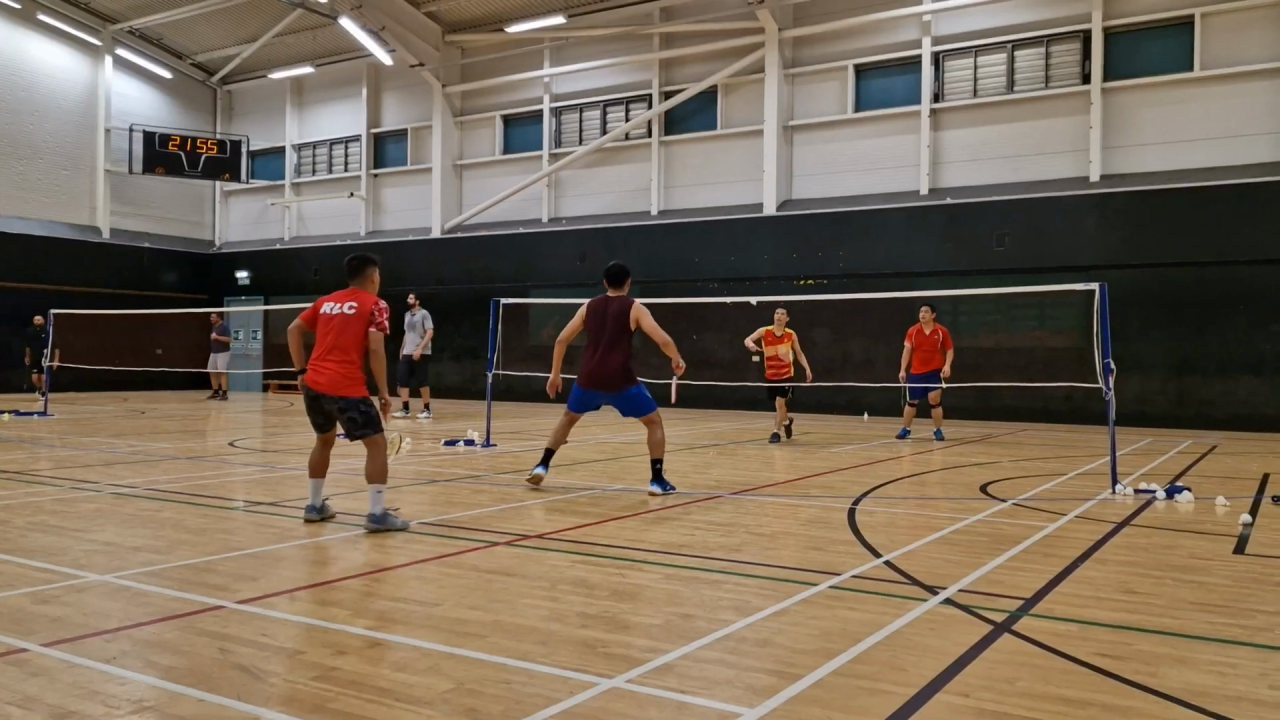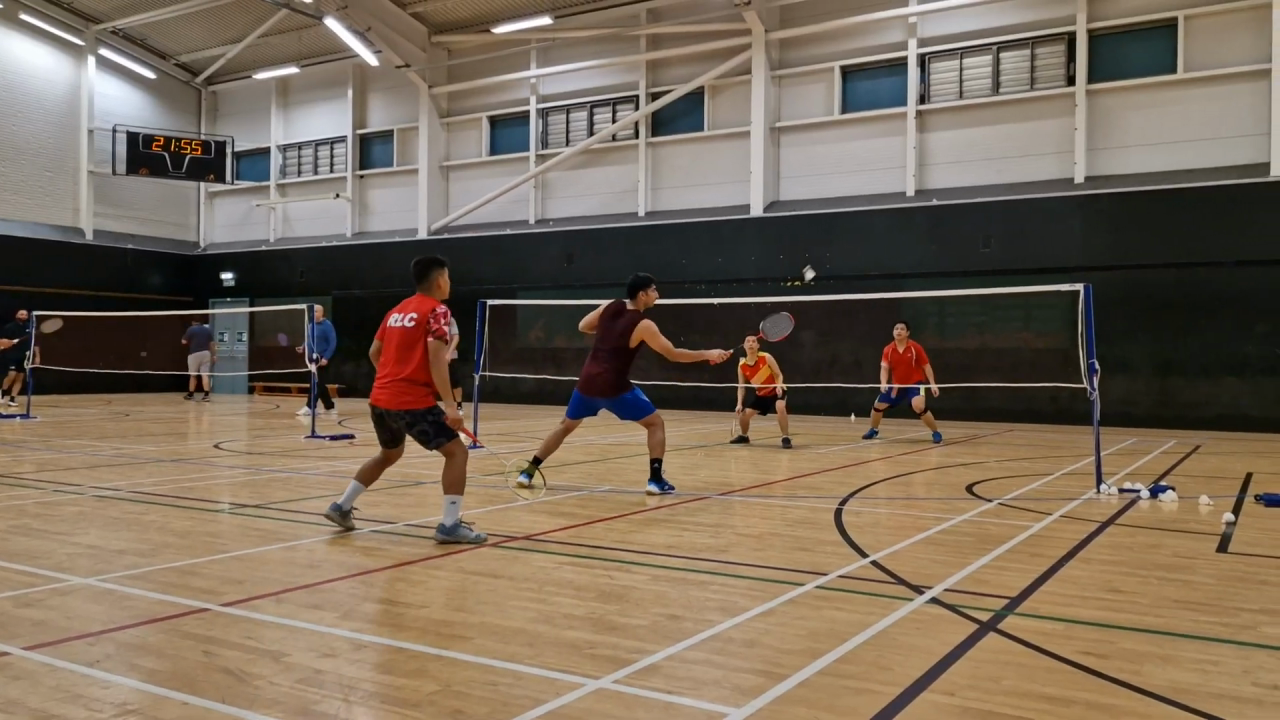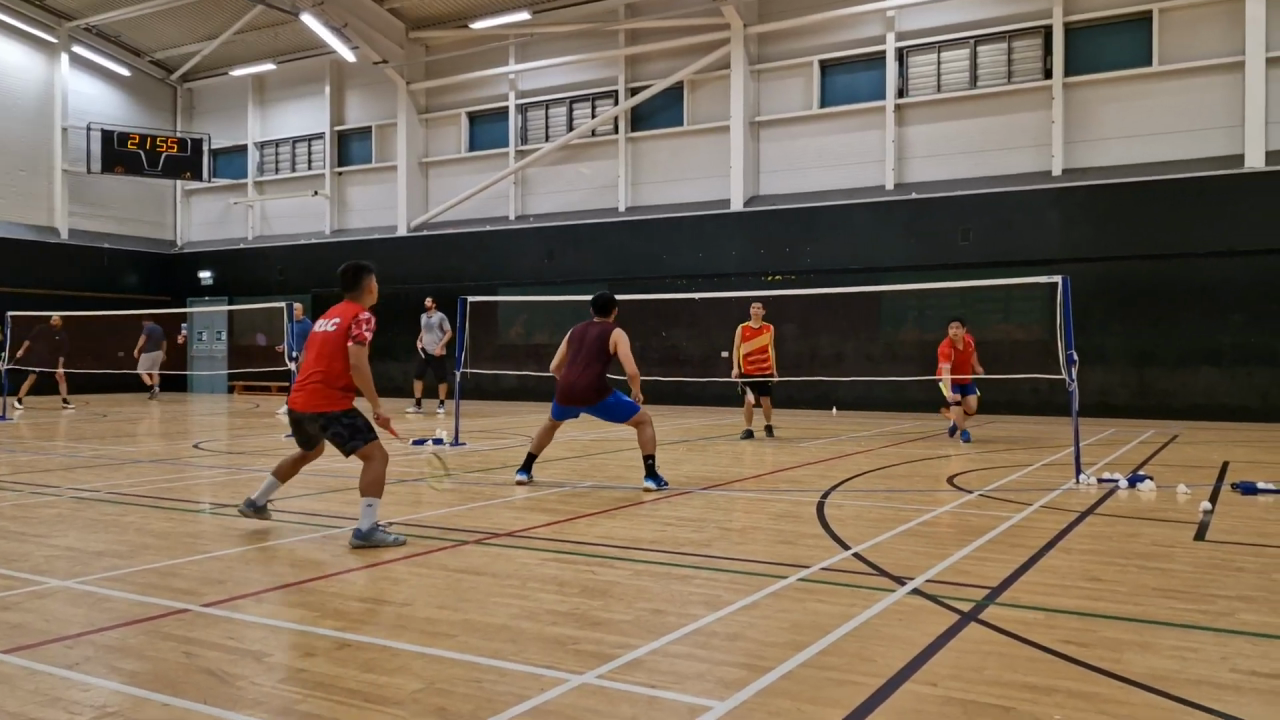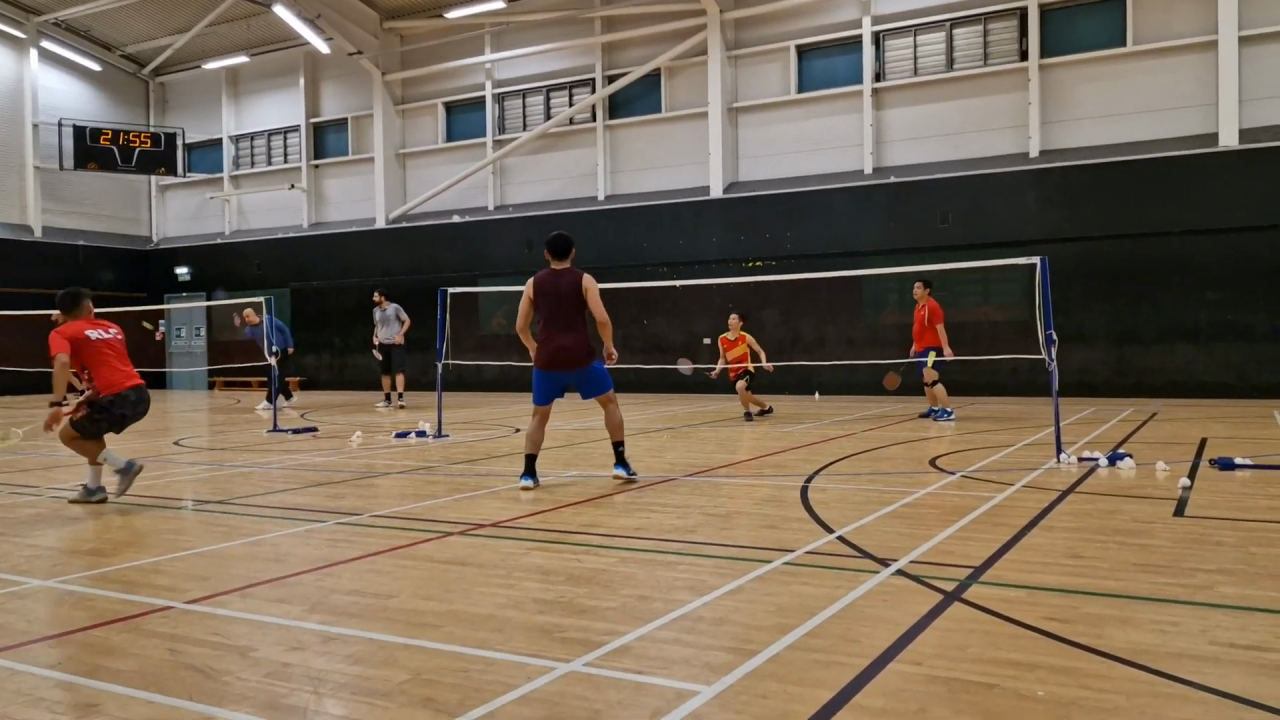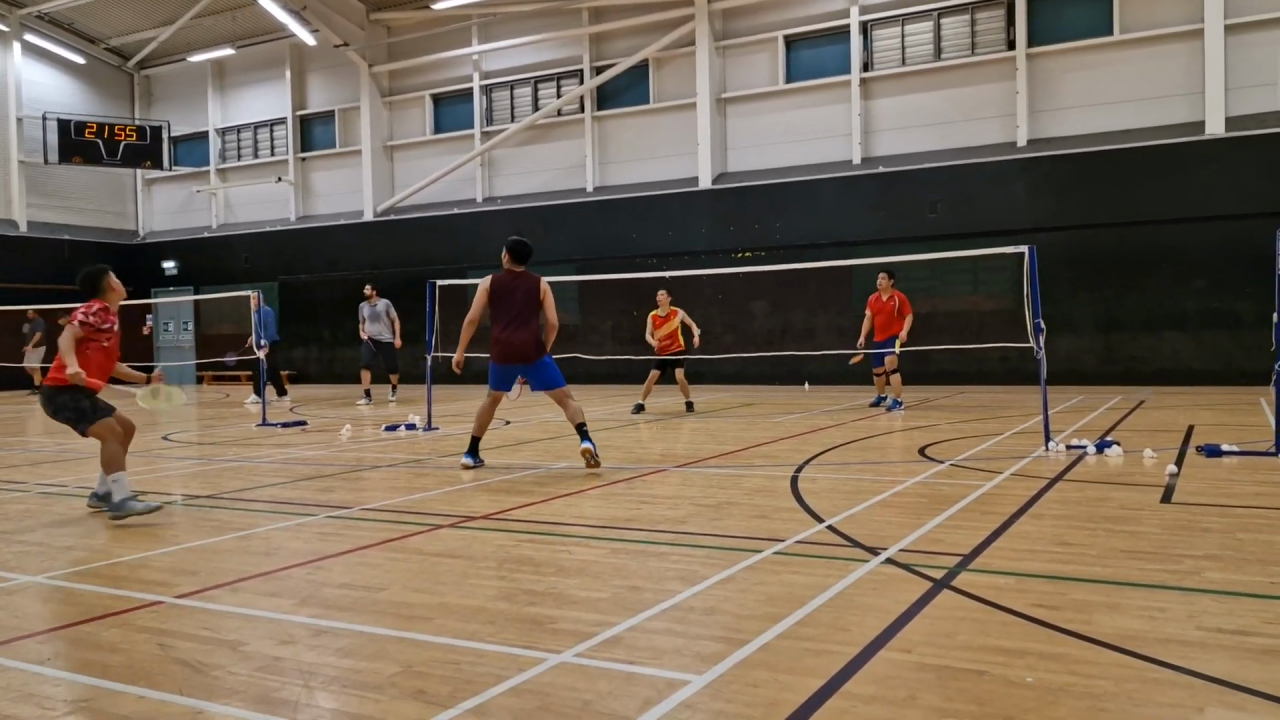
dt=1s
person 1, frame 1
left shoulder: (326, 302)
right shoulder: (375, 305)
left elbow: (293, 331)
right elbow: (376, 350)
left wrist: (302, 372)
right wrist: (384, 392)
left hip: (314, 384)
right hip: (346, 388)
left knee: (325, 441)
right knee: (378, 444)
left ankle: (315, 505)
right ankle: (377, 512)
person 1, frame 2
left shoulder: (396, 311)
right shoulder: (437, 311)
left elbow: (374, 352)
right elbow: (437, 360)
right wrist: (450, 406)
left hip: (380, 399)
right hip: (413, 401)
left knee: (389, 455)
right knee: (456, 452)
left ankle: (341, 507)
right ankle: (450, 524)
person 1, frame 3
left shoulder: (330, 316)
right shoulder: (362, 316)
right elbow: (357, 365)
right wrist: (377, 406)
left hip: (300, 403)
right hip: (330, 406)
left knee: (307, 453)
right knee: (376, 457)
left ankle: (257, 502)
right ankle: (366, 529)
person 1, frame 4
left shoulder: (61, 333)
right shoulder: (112, 329)
left elbow: (62, 363)
left wrist: (57, 404)
right wrist: (90, 398)
left hip: (118, 398)
right hip: (140, 395)
left knee: (68, 434)
right knee: (93, 432)
left ankle: (124, 466)
right ankle: (94, 488)
person 1, frame 5
left shoulder: (108, 318)
right shoulder: (98, 310)
left elbow: (112, 366)
right elbow: (66, 337)
left wrist: (146, 378)
right wrist: (72, 366)
left hip: (77, 390)
right hip: (63, 390)
left knee: (126, 427)
right knee: (112, 433)
left ankle: (103, 492)
right ankle: (119, 499)
person 2, frame 1
left shoulder: (589, 306)
right shoulder: (635, 308)
left elbow: (562, 340)
right elbow: (663, 340)
left wrist: (555, 373)
right wrist: (677, 359)
left hip: (589, 379)
right hip: (620, 380)
left knee: (568, 419)
right knee: (654, 423)
left ankle: (542, 465)
right ankle: (658, 480)
person 2, frame 2
left shoulder: (609, 306)
right shoulder: (643, 326)
left elbow: (583, 326)
right elbow: (673, 354)
right wrist: (708, 354)
left hip: (587, 383)
right hip: (614, 387)
left knee: (565, 426)
right knee: (655, 424)
left ankle: (527, 472)
right ankle: (655, 480)
person 2, frame 3
left shoulder: (575, 331)
right shoulder: (616, 334)
left elbow: (555, 367)
right elbow: (632, 372)
right wrist: (637, 393)
left hip: (565, 393)
right hip: (595, 393)
left knee: (552, 423)
right knee: (644, 420)
left ankle: (524, 470)
right ankle: (651, 476)
person 2, frame 4
left shoulder: (534, 283)
right shoulder: (585, 280)
left elbow: (521, 326)
right elbow: (601, 317)
left wrist: (533, 348)
right wrist: (609, 345)
left hip: (548, 361)
right hip: (581, 357)
left knee: (539, 416)
right knee: (610, 404)
left ankle: (529, 473)
right ankle: (621, 462)
person 2, frame 5
left shoulder: (490, 281)
right shoulder: (540, 284)
left elbow: (472, 318)
right elbow: (553, 323)
left wrist: (460, 351)
right wrist: (544, 348)
left hip: (501, 353)
right hip: (533, 352)
left knee: (492, 399)
right knee: (566, 399)
left ankle: (471, 453)
right ankle: (586, 443)
